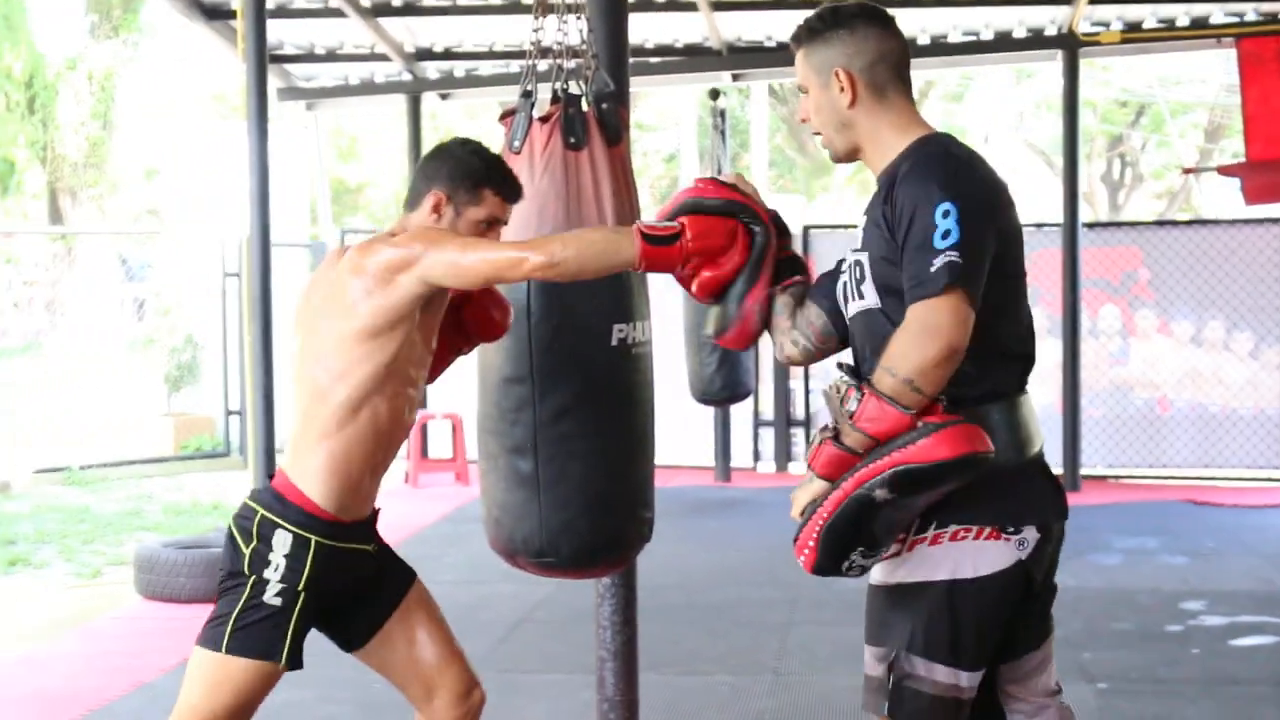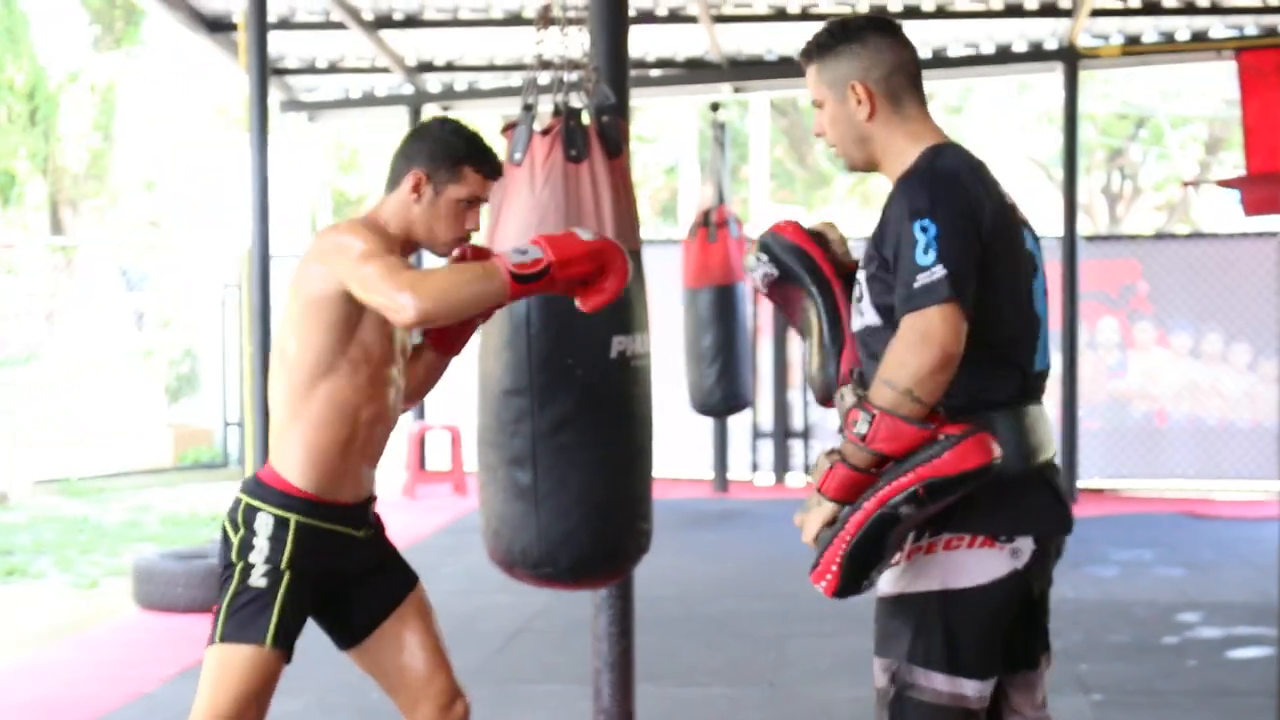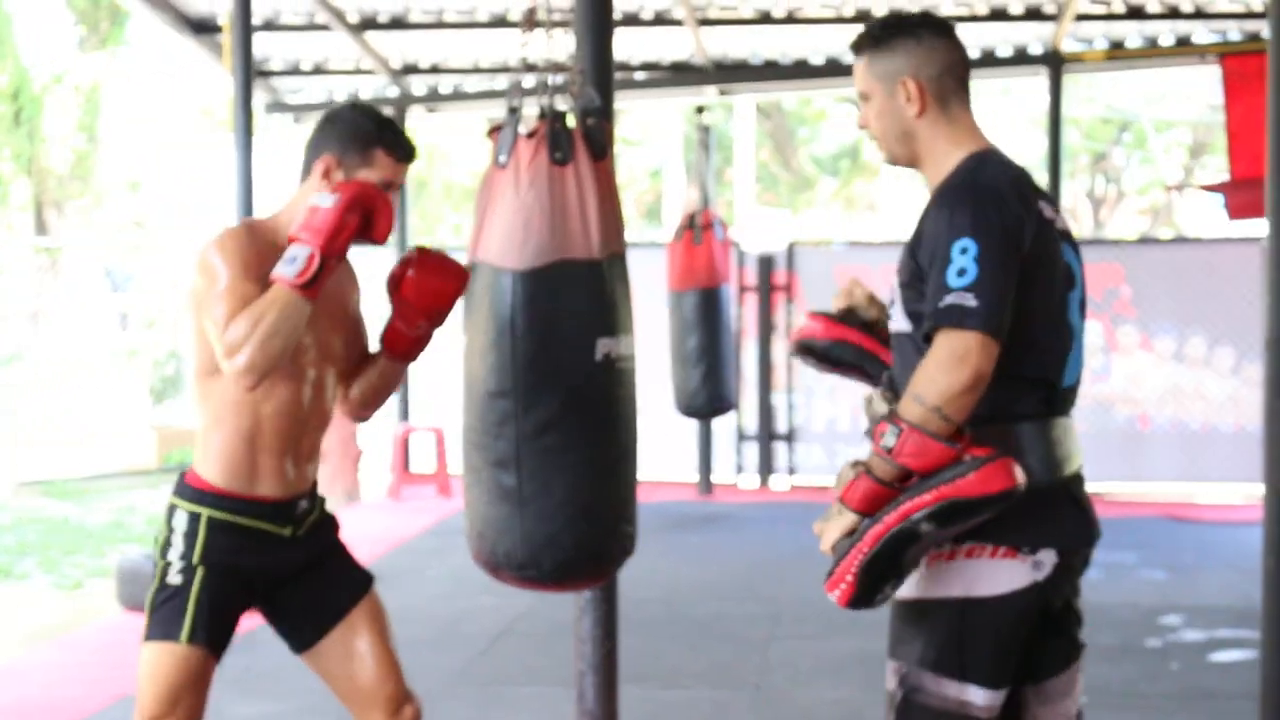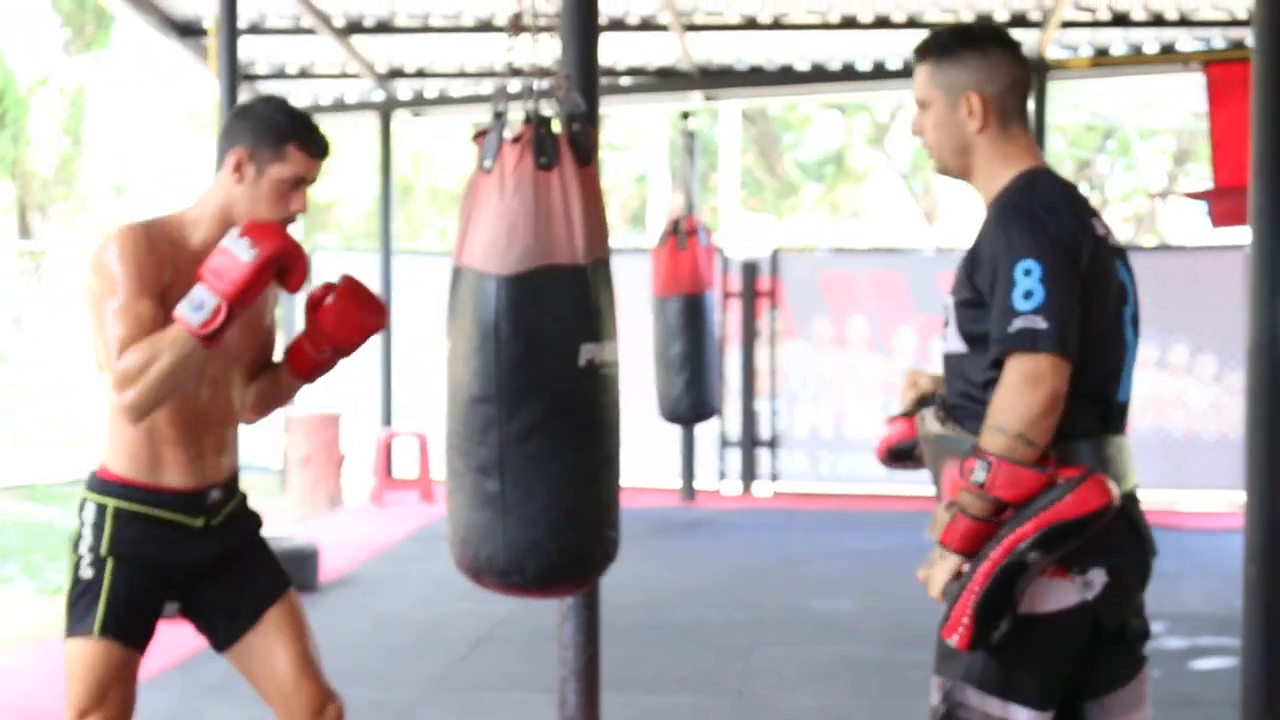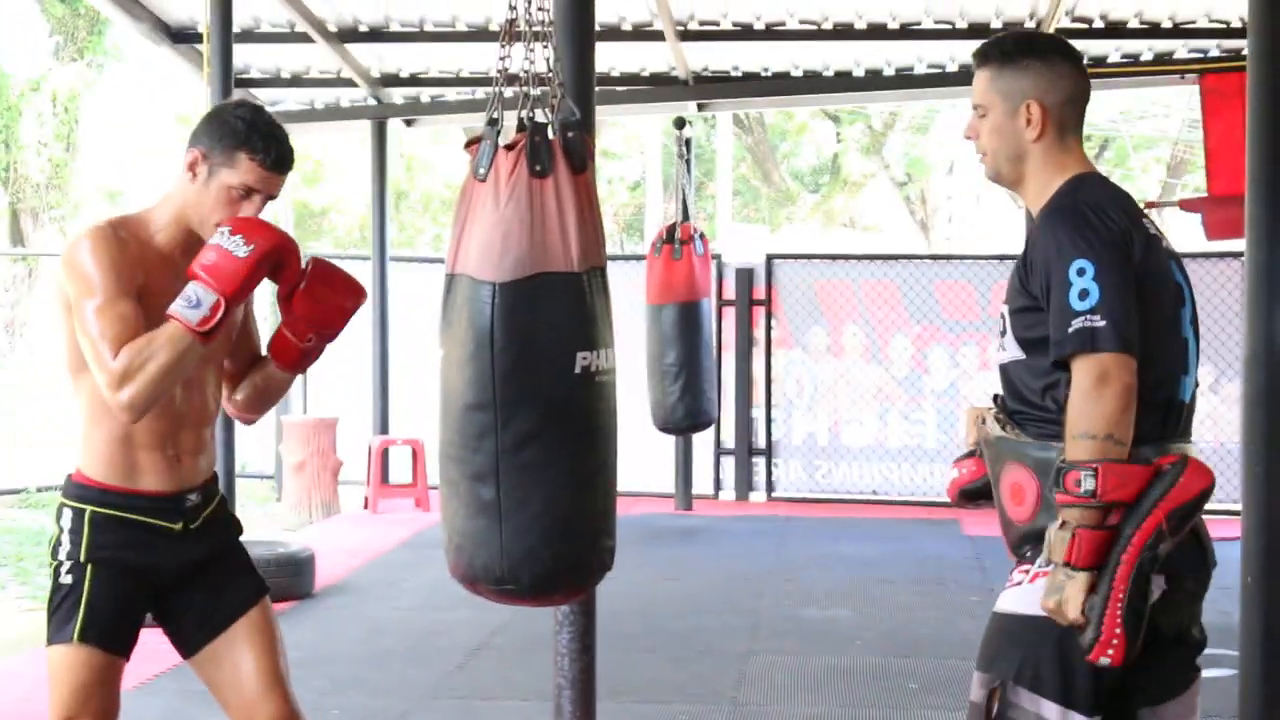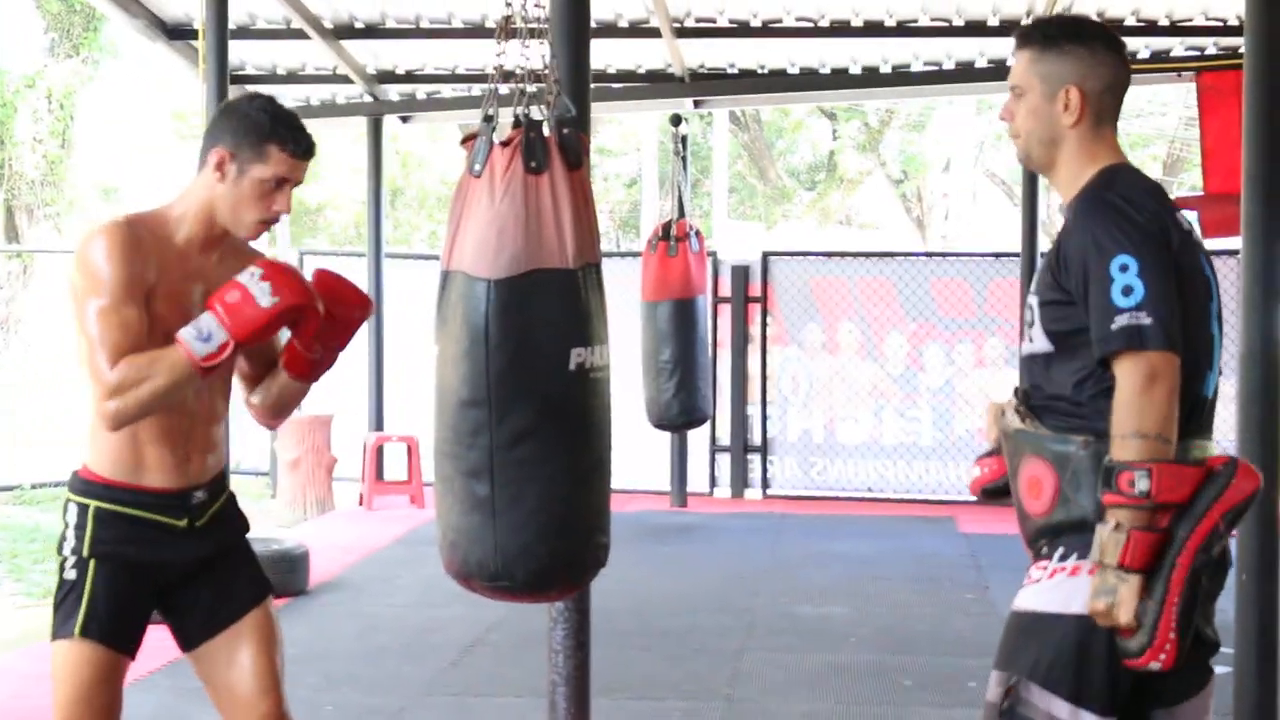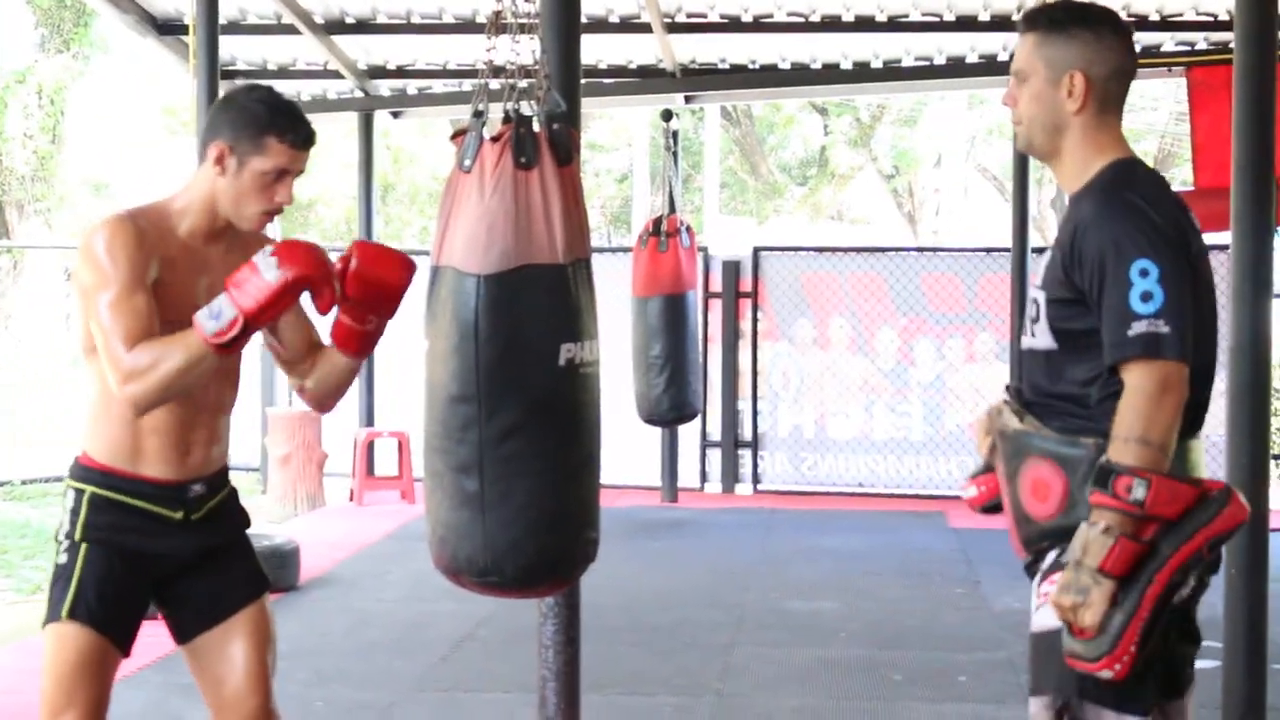
dt=0.2s
person 1, frame 1
left shoulder: (932, 177)
right shoulder: (909, 183)
left elbow: (939, 328)
right elbow: (828, 327)
left hip: (954, 503)
right hip: (997, 493)
person 1, frame 2
left shoulder: (929, 191)
right shoulder: (967, 186)
left elbow: (932, 344)
left wrist: (842, 478)
left hip: (961, 513)
right hip: (1012, 503)
person 1, frame 3
left shoulder: (969, 200)
right shoulder: (1020, 196)
left elbow: (962, 364)
left wrist: (865, 493)
right wrist: (885, 335)
left hip: (983, 523)
right hip: (1038, 511)
person 1, frame 4
left shoulder: (1023, 221)
right shoulder: (1068, 213)
left elbow: (1037, 384)
left wrist: (959, 537)
right wrist: (947, 389)
left hip: (1038, 542)
right hip: (1098, 536)
person 1, frame 5
left shoulder: (1071, 225)
right shoulder: (1116, 217)
left elbow: (1104, 378)
left wrist: (1075, 551)
right wrist: (1007, 421)
left hip: (1099, 544)
right hip: (1156, 540)
person 1, frame 6
left shoulder: (1105, 216)
right shoulder: (1135, 210)
left elbow: (1149, 376)
left wrist: (1121, 552)
right wrist: (1029, 417)
left hip: (1112, 539)
right hip: (1164, 536)
person 1, frame 7
left shoulder: (1121, 214)
right shoulder: (1104, 208)
left elbow: (1156, 384)
right wrist: (1020, 422)
left hip: (1122, 544)
right hip: (1121, 536)
person 2, frame 1
left shoulder: (367, 267)
right shoulder: (399, 255)
right elbow: (539, 260)
left wrist: (446, 342)
right wrist: (676, 239)
left hip: (343, 540)
right hip: (292, 541)
person 2, frame 2
left shoulder: (380, 264)
right shoulder: (350, 244)
right elbow: (416, 304)
left wrist: (458, 322)
right wrist: (539, 263)
left hip: (351, 528)
right hip: (283, 528)
person 2, frame 3
left shoulder: (340, 273)
right shoulder: (237, 250)
left elbow: (355, 403)
right elbow: (242, 368)
left wrist: (411, 325)
right wrist: (311, 252)
left hip: (300, 526)
right hip: (214, 527)
person 2, frame 4
left shoulder: (257, 263)
right shoulder: (134, 250)
right elbow: (130, 396)
left wrist: (317, 348)
right wrist: (219, 295)
left hip: (222, 518)
right hip: (130, 522)
person 2, frame 5
left shoulder: (235, 261)
right shoulder: (103, 251)
right elbow: (126, 394)
left wrist: (303, 337)
right wrist: (213, 289)
left hip: (202, 522)
right hip: (108, 528)
person 2, frame 6
left shoulder: (251, 269)
right shoulder: (117, 248)
left elbow: (266, 408)
right elbow: (114, 400)
left wrist: (313, 348)
right wrist: (228, 325)
left hip: (208, 520)
right hip: (115, 525)
person 2, frame 7
left shoulder: (267, 256)
right shoulder: (120, 241)
left elbow: (318, 390)
right elbow: (133, 387)
left wrist: (361, 320)
right wrist: (241, 306)
left hip: (207, 512)
right hip: (113, 513)
